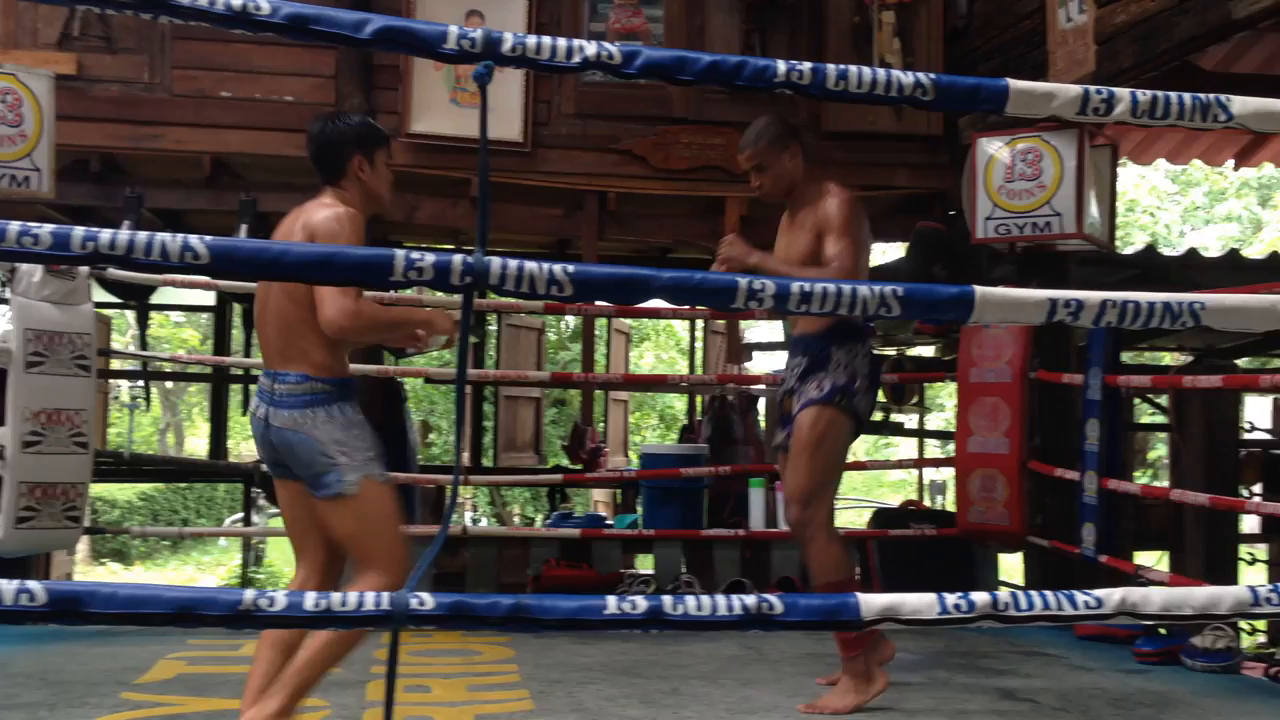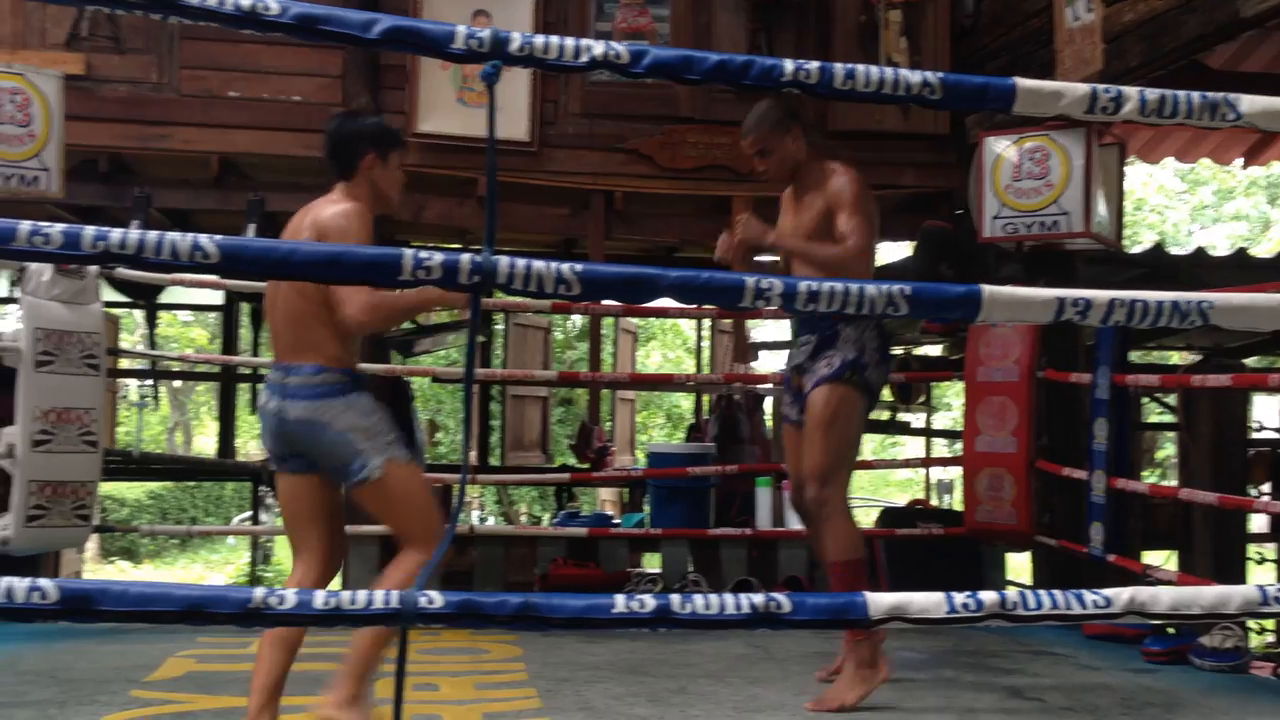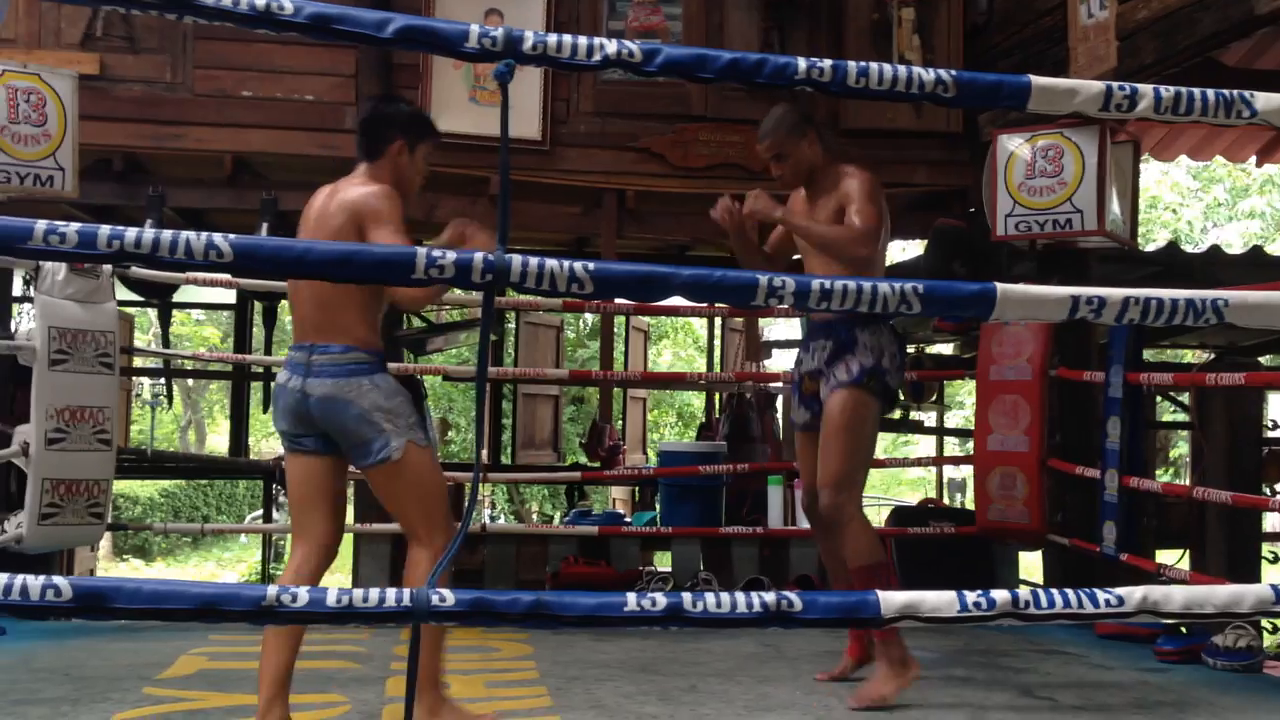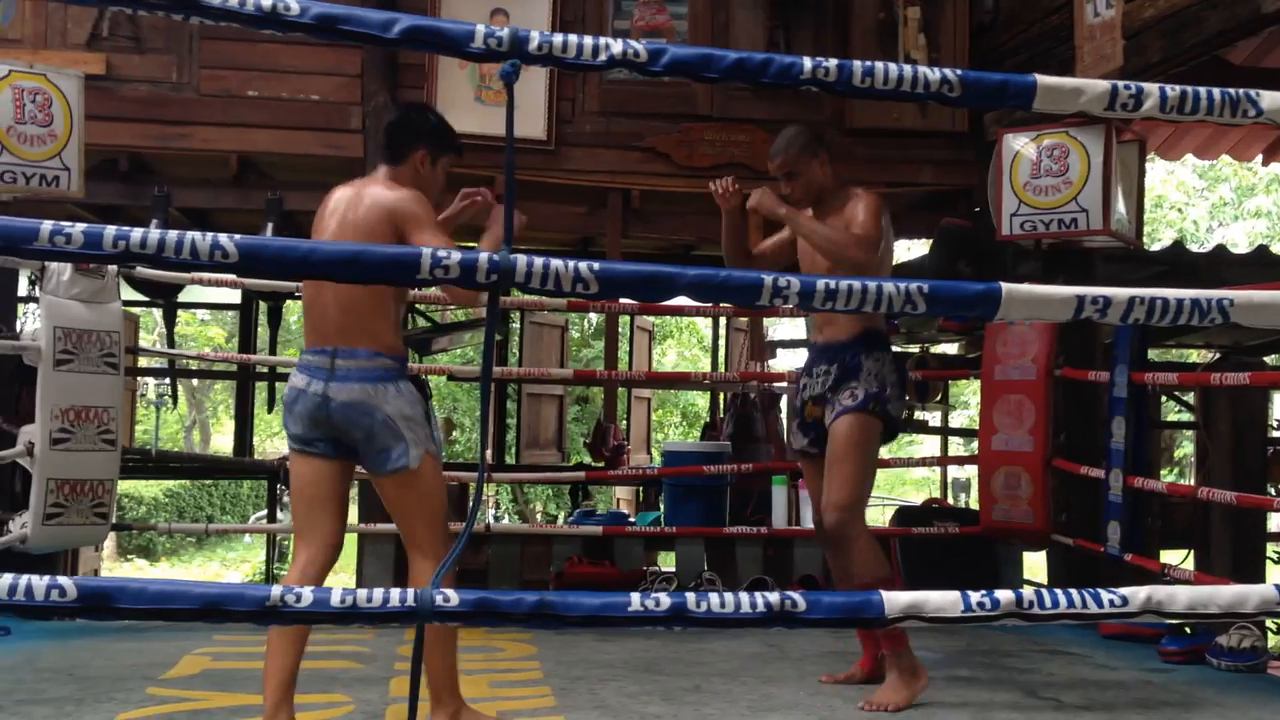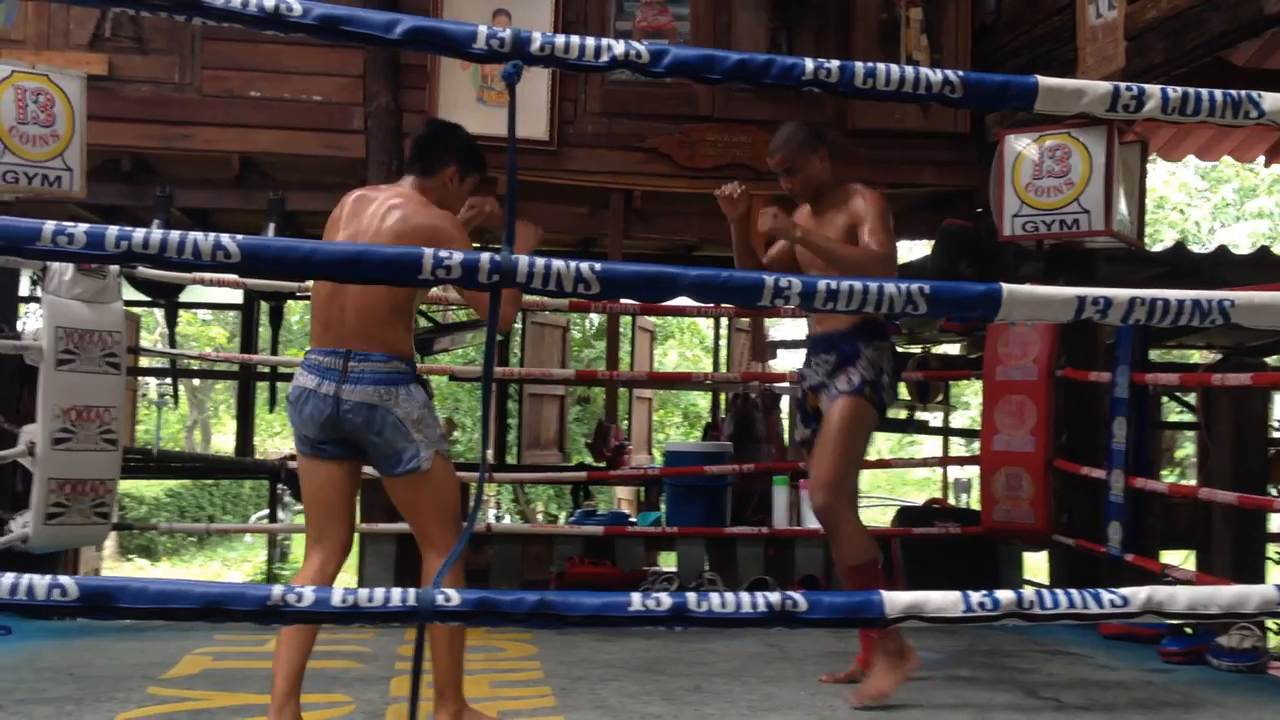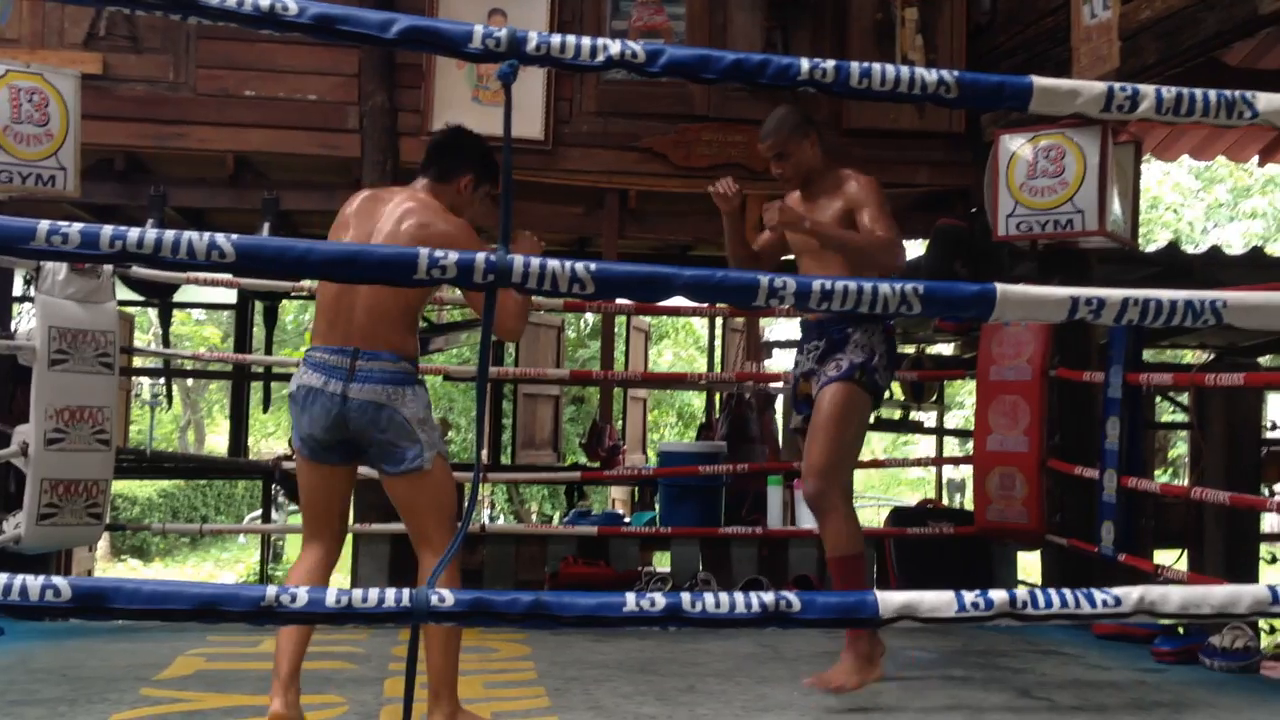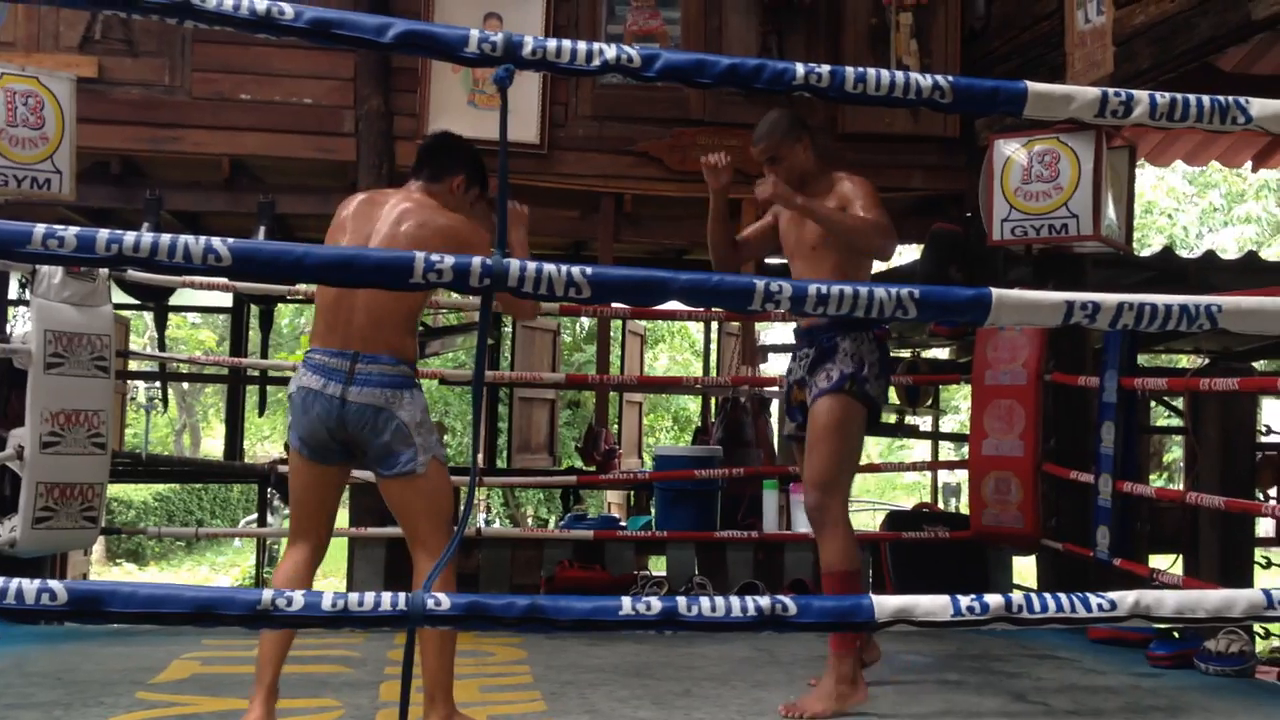
dt=0.1s
person 1, frame 1
left shoulder: (297, 220)
right shoulder: (339, 218)
right elbow: (337, 319)
left wrist: (398, 331)
right wrist: (416, 316)
left hip: (275, 405)
right hip: (316, 408)
left knee: (318, 569)
right knee: (384, 571)
person 1, frame 2
left shoulder: (307, 217)
right shoulder: (347, 214)
right elbow: (358, 312)
left wrist: (406, 299)
right wrist: (433, 296)
left hip: (283, 397)
right hip: (329, 399)
left knee: (313, 566)
right knee: (424, 538)
person 1, frame 3
left shoulder: (322, 199)
right shoulder: (375, 198)
right elbow: (414, 286)
left wrist: (434, 245)
right wrist: (470, 252)
left hip: (298, 379)
right hip: (353, 379)
left knee: (311, 553)
right knee: (431, 537)
person 1, frame 4
left shoulder: (338, 198)
right shoulder: (405, 203)
right elbow: (464, 289)
left wrist: (446, 220)
right wrist: (497, 228)
left hip: (311, 382)
right hip: (375, 385)
left knee: (312, 555)
right knee: (428, 551)
person 1, frame 5
left shoulder: (351, 202)
right shoulder: (434, 223)
right elbow: (501, 316)
right wrist: (521, 251)
left hip: (316, 382)
right hip: (383, 388)
left knee: (324, 549)
right knee: (442, 549)
person 1, frame 6
left shoulder: (357, 203)
right shoulder: (447, 229)
right elbow: (508, 327)
right wrist: (521, 260)
left hip: (317, 381)
right hip: (386, 388)
left knee: (318, 547)
right knee: (438, 550)
person 1, frame 7
left shoulder: (352, 206)
right shoulder: (451, 227)
right elbow: (521, 307)
right wrist: (517, 238)
left hip: (317, 382)
right hip: (387, 391)
left knee: (305, 546)
right knee: (431, 555)
person 2, frame 1
left shoulder: (838, 206)
right shoulder: (788, 216)
left elbow: (842, 285)
left wrist: (757, 264)
right wrist: (741, 275)
left hip: (839, 364)
right hip: (801, 365)
left knee: (804, 511)
right knee: (804, 517)
left ankle: (858, 670)
right ankle: (870, 641)
person 2, frame 2
left shoulder: (843, 184)
right shoulder: (790, 196)
left elbow: (859, 264)
right elbow: (786, 275)
left wrist: (774, 239)
right wrist: (742, 256)
left hip: (847, 340)
right hip: (807, 344)
left knee: (822, 492)
right knee: (806, 497)
left ankle: (866, 653)
right ankle: (859, 637)
person 2, frame 3
left shoulder: (857, 185)
right shoulder: (800, 201)
left elbow: (863, 252)
right elbow: (756, 269)
left wrist: (783, 214)
right wrist: (735, 227)
left hip: (860, 347)
right hip: (815, 348)
left knee: (836, 500)
right knee: (817, 508)
left ankle: (894, 654)
right ankle: (862, 643)
person 2, frame 4
left shoulder: (864, 208)
right shoulder: (804, 221)
left elbow: (862, 258)
right elbow: (744, 270)
left wrist: (784, 214)
right wrist: (733, 214)
left hip: (862, 370)
right hip: (817, 372)
left knee: (842, 518)
right knee: (831, 526)
left ankle: (903, 663)
right ankle: (872, 655)
person 2, frame 5
left shoulder: (864, 204)
right shoulder: (804, 216)
left elbow: (880, 267)
right elbow: (760, 278)
left wrist: (801, 237)
right wrist: (741, 224)
left hip: (862, 357)
right hip: (817, 362)
left knee: (828, 499)
right knee: (831, 507)
left ankle: (891, 648)
right ankle: (876, 644)
person 2, frame 6
left shoulder: (858, 189)
right shoulder: (796, 203)
left elbow: (891, 257)
right elbow: (746, 270)
left wrist: (805, 226)
right wrist: (731, 216)
left hip: (855, 342)
right hip: (811, 348)
left knee: (821, 485)
right knee: (826, 496)
left ankle: (860, 647)
right ankle: (864, 638)
person 2, frame 7
left shoulder: (850, 190)
right shoulder: (789, 210)
left elbow: (882, 242)
right elbow: (726, 259)
left wrist: (797, 200)
right wrist: (718, 196)
left hip: (847, 350)
right hip: (807, 354)
left knee: (825, 503)
right knee: (821, 509)
right ankle: (857, 640)
